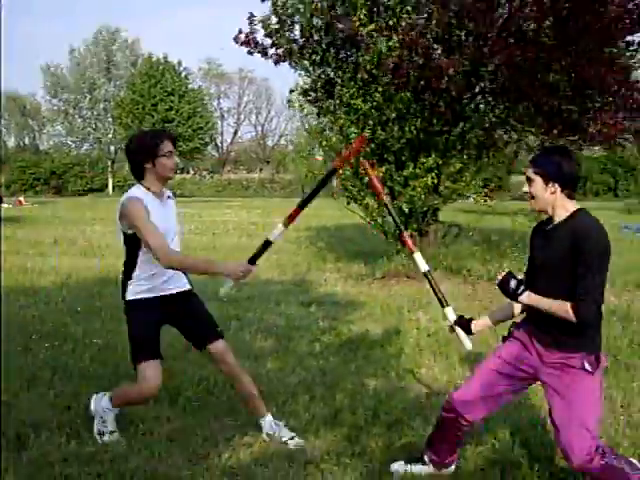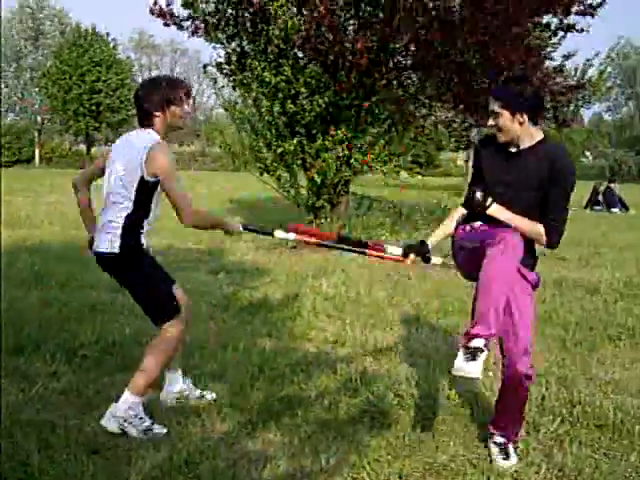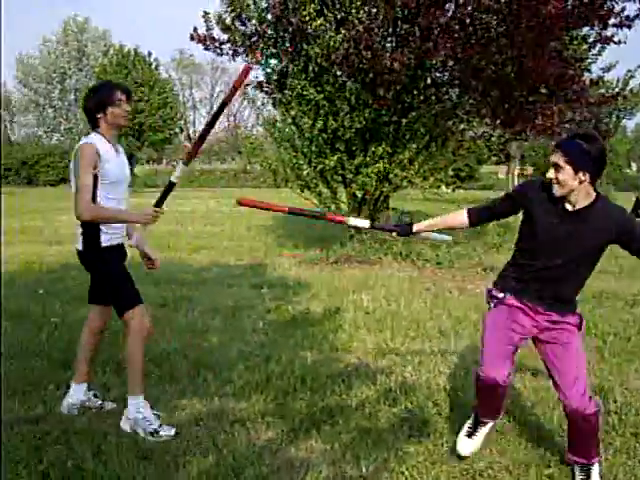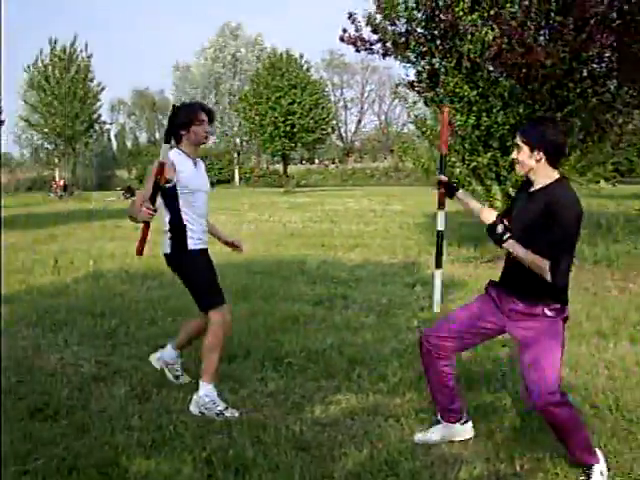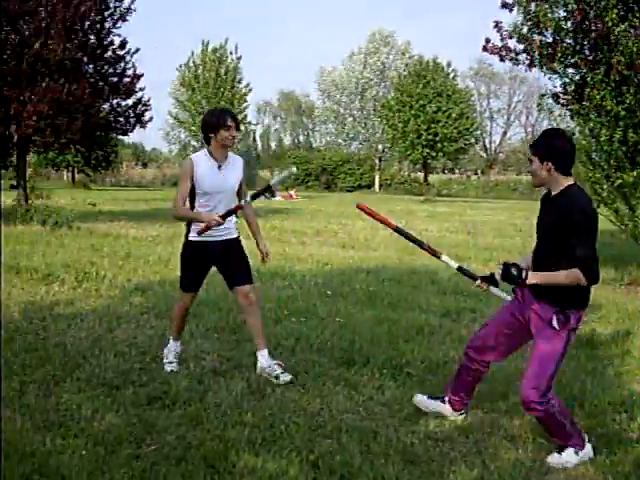
dt=0.7s
person 1, frame 1
left shoulder: (587, 234)
right shoulder: (541, 230)
left elbow: (583, 312)
left wrist: (524, 294)
right wrist: (480, 321)
left hip: (573, 358)
right hip: (527, 340)
left knee: (581, 453)
right knee: (461, 402)
person 1, frame 2
left shoulder: (556, 162)
right shoulder: (488, 147)
left elbow: (551, 236)
left wrist: (495, 208)
right wrist: (430, 241)
left hip: (518, 268)
right hip: (474, 243)
left knee: (519, 366)
right knee: (506, 241)
left ankle: (502, 435)
right ankle: (476, 340)
person 1, frame 3
right shoulder: (533, 192)
right elbow: (477, 215)
right wrist: (418, 225)
left hip: (559, 317)
right hip: (510, 301)
left knee: (579, 403)
right knee: (492, 377)
right ankle: (484, 417)
person 1, frame 4
left shoulder: (563, 203)
right shoulder: (528, 189)
left elbow: (555, 274)
right elbow: (502, 222)
left wrist: (508, 243)
right wrist: (459, 195)
left hip: (541, 313)
right hip: (500, 298)
left knee: (544, 395)
right knee: (432, 341)
right ankle: (454, 422)
person 1, frame 5
left shoulder: (575, 207)
right shoulder: (552, 199)
left elbow: (588, 273)
left wrist: (525, 276)
right wrist: (513, 273)
left hip: (558, 312)
right hip: (530, 299)
left knee: (533, 393)
right knee: (479, 348)
left ankle: (577, 444)
right ankle: (455, 403)
person 2, frame 1
left shoulder: (166, 197)
right shoulder: (133, 204)
right elbow: (166, 258)
right wrist: (222, 268)
left hip: (179, 293)
right hip: (143, 301)
left knee: (227, 360)
right knee: (149, 385)
left ankle: (268, 423)
right ankle: (106, 403)
person 2, frame 2
left shoulder: (125, 143)
right shoulder: (157, 150)
left elbow: (80, 182)
right elbow: (189, 217)
left wrist: (94, 228)
right wrist: (225, 223)
left hip: (109, 245)
right hip: (126, 250)
left knee: (180, 302)
right knee: (172, 327)
left ankle: (174, 383)
right ankle: (125, 411)
person 2, frame 3
left shoulder: (118, 152)
right shoulder: (88, 148)
right elbow: (84, 210)
left wrist: (142, 245)
right wrist: (136, 219)
left hip: (112, 246)
right hip: (98, 248)
left knee: (97, 319)
right knee: (140, 322)
left ankle: (77, 394)
right ankle: (137, 409)
person 2, frame 4
left shoulder: (199, 164)
right shoulder: (169, 163)
right elbow: (134, 208)
left wrist: (223, 237)
right wrist: (142, 212)
left hip: (197, 249)
right hip: (184, 252)
left knee: (210, 315)
right knee: (221, 319)
left ankle: (167, 355)
right ankle: (205, 396)
person 2, frame 5
left shoulder: (239, 164)
right shoulder: (192, 163)
left elbow: (248, 206)
right elbow: (177, 209)
left wrist: (260, 239)
right wrist: (200, 217)
left hip: (229, 241)
right hip: (197, 243)
left knee: (249, 297)
right knee: (186, 300)
left ankle: (264, 359)
right ankle: (174, 346)
